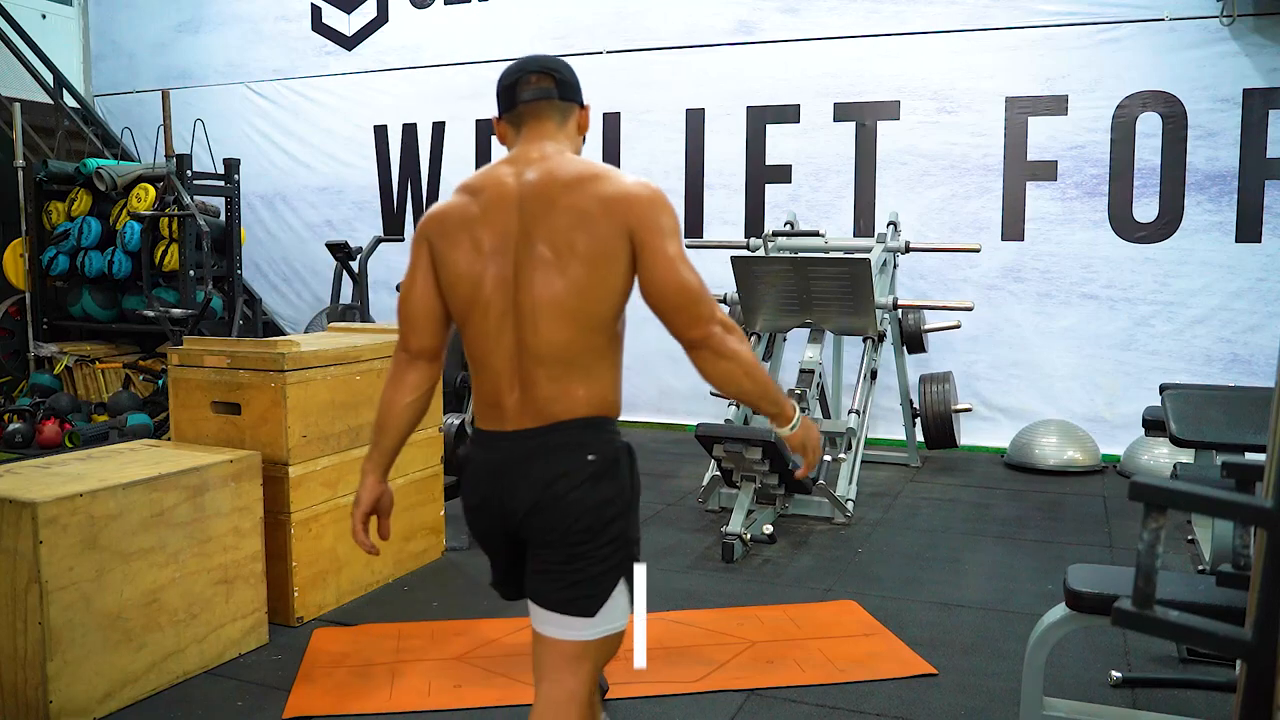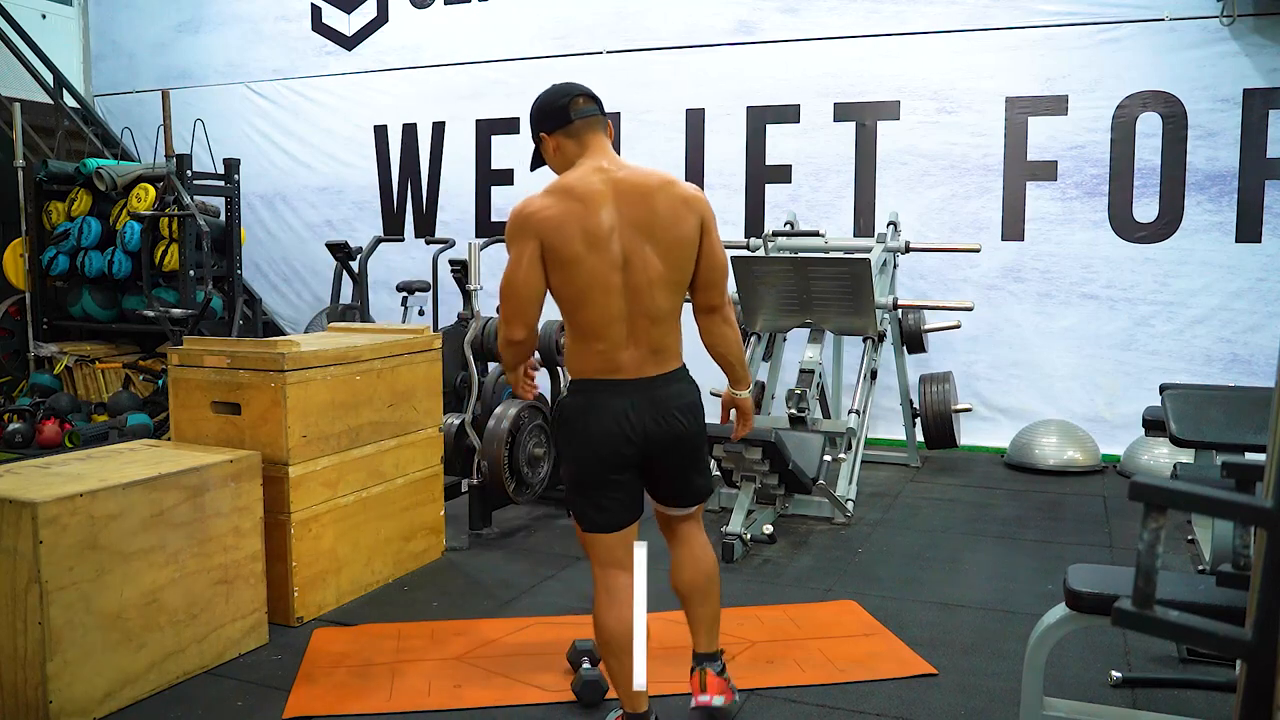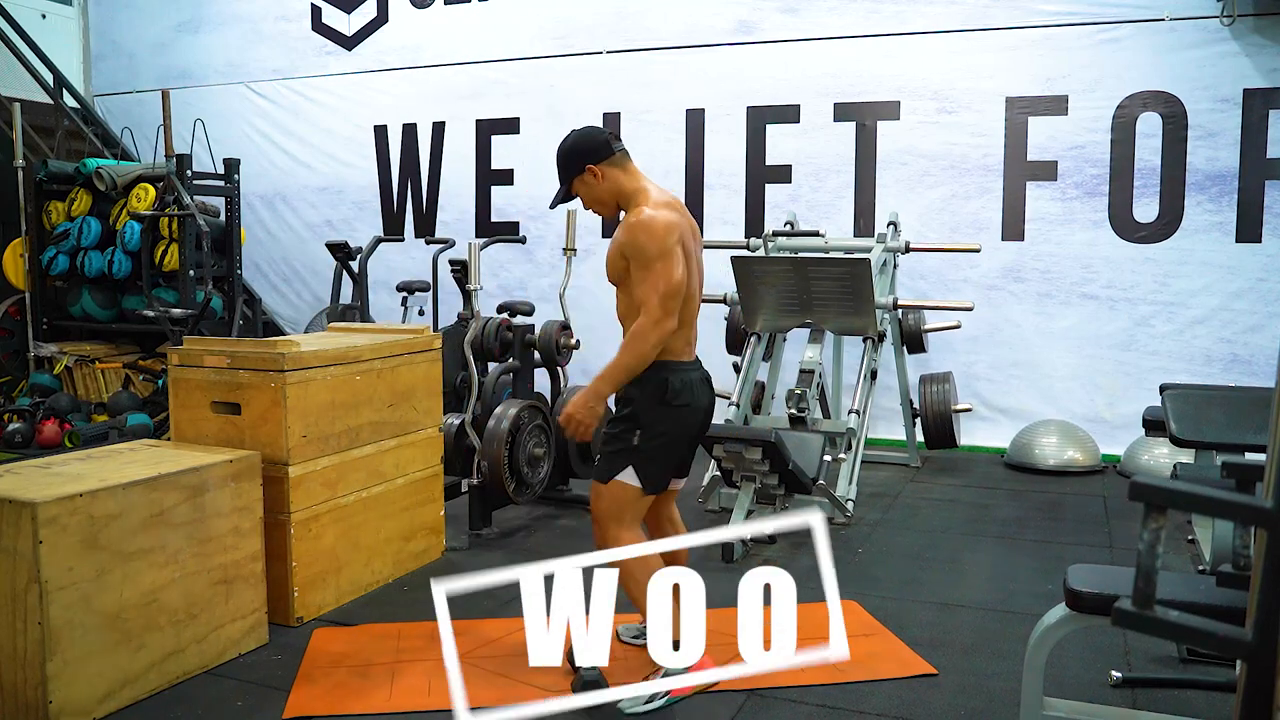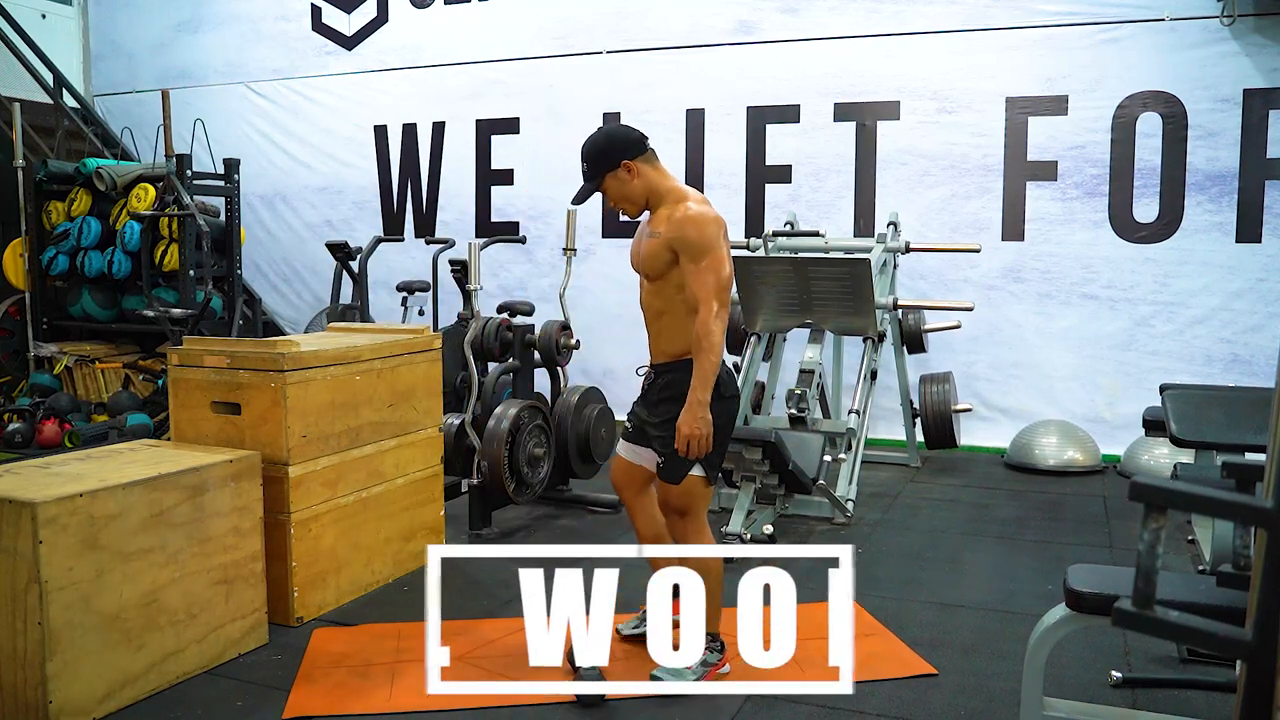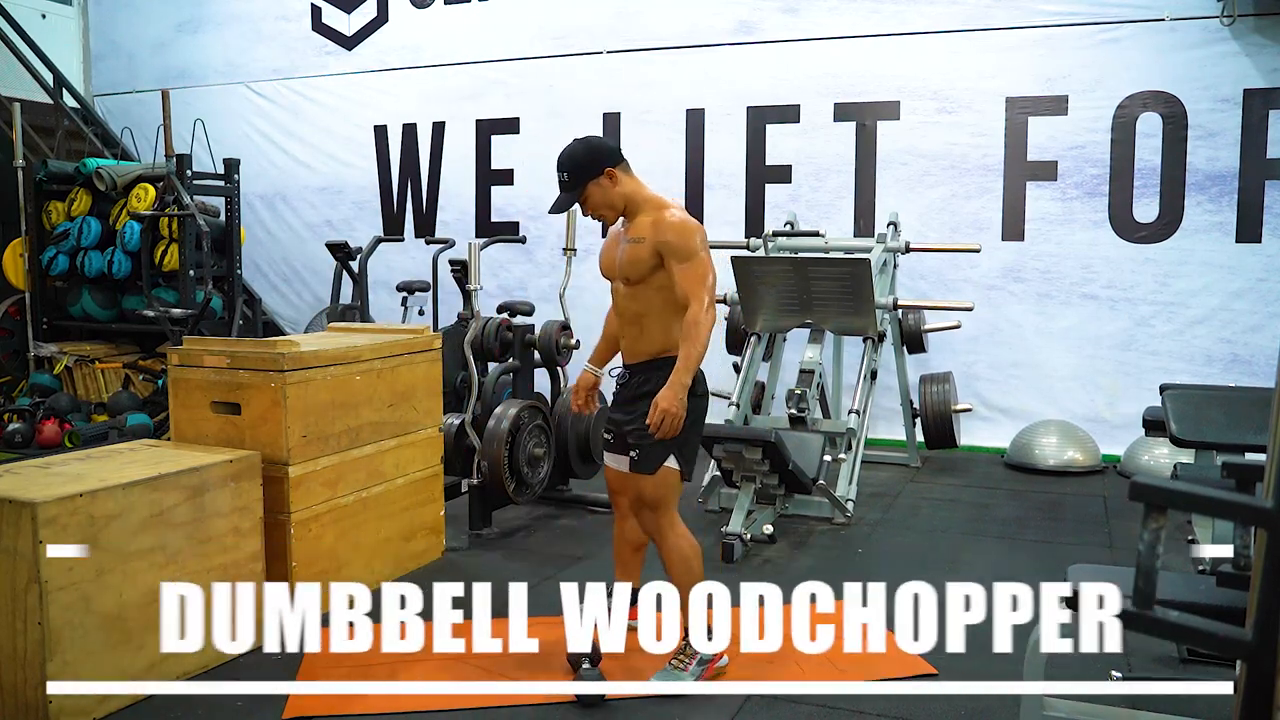
dt=0.5s
person 1, frame 1
left shoulder: (446, 217)
right shoulder: (628, 200)
left elbow: (414, 359)
right elbow: (707, 335)
left wrist: (375, 472)
right wrist: (788, 418)
left hip: (490, 469)
right hip: (582, 468)
left knee: (563, 633)
person 1, frame 2
left shoulder: (538, 213)
right shoulder: (686, 199)
left elbow: (515, 330)
right elbow: (715, 308)
left wrist: (513, 367)
right wrist: (739, 385)
left hip: (595, 410)
right hip: (672, 399)
left knee: (613, 568)
right knee: (685, 526)
person 1, frame 3
left shoulder: (647, 222)
right shoulder: (672, 214)
left elbow: (658, 320)
left wrist: (596, 391)
left hip: (659, 390)
right hip: (688, 382)
left knee: (613, 522)
right knee: (659, 510)
left ankle: (679, 658)
right ankle: (669, 624)
person 1, frame 4
left shoulder: (695, 219)
right shoulder: (653, 219)
left elbow: (711, 314)
left wrist: (698, 404)
left hip: (694, 387)
right hip: (661, 378)
left knee: (683, 513)
right knee: (628, 480)
left ankle: (712, 647)
right ankle: (673, 600)
person 1, frame 5
left shoulder: (674, 225)
right shoulder: (617, 232)
left elbow: (700, 309)
left wrist: (677, 387)
right wrist: (593, 365)
left hip: (667, 384)
right hip: (630, 380)
left knee: (656, 511)
right knee: (623, 498)
left ankle: (703, 644)
right ankle: (624, 602)
